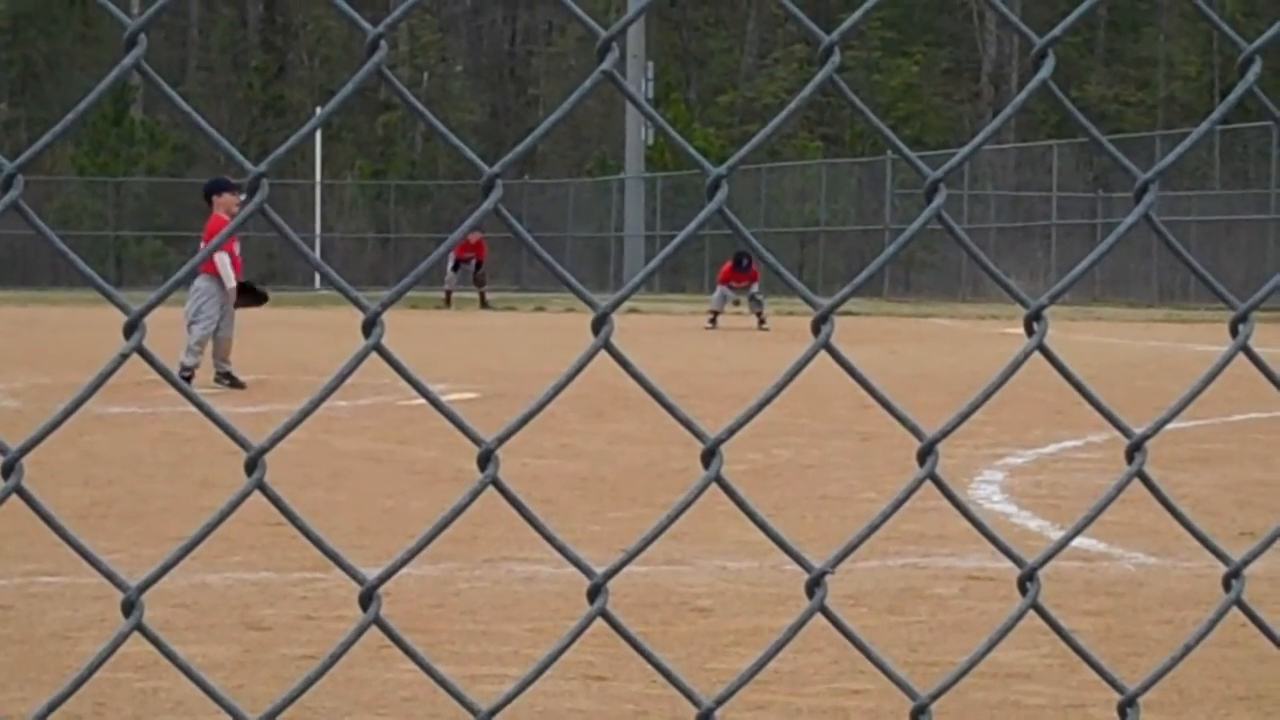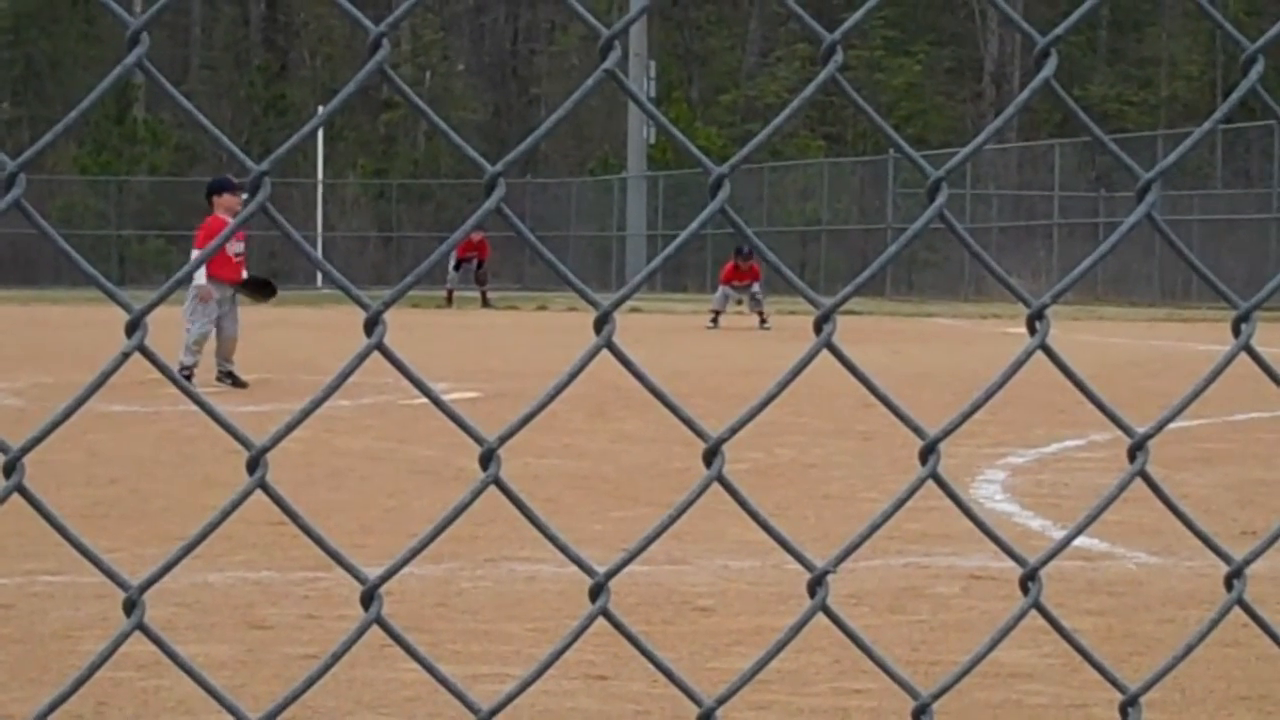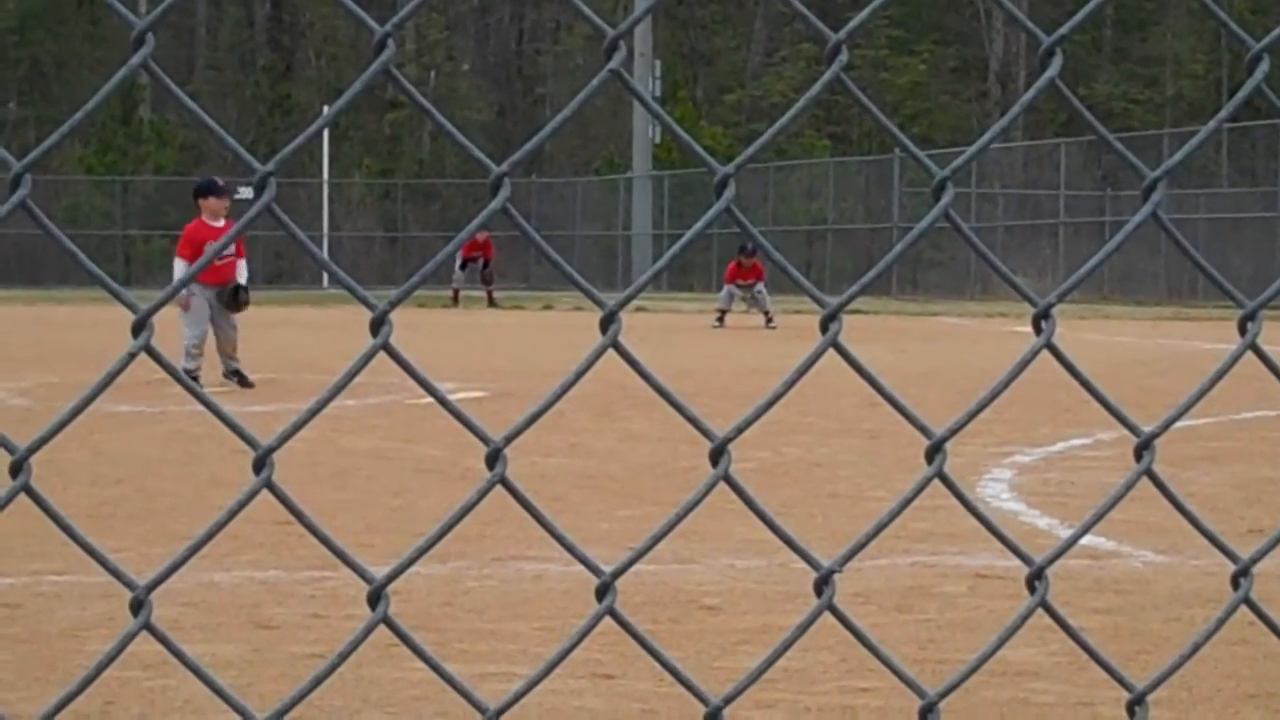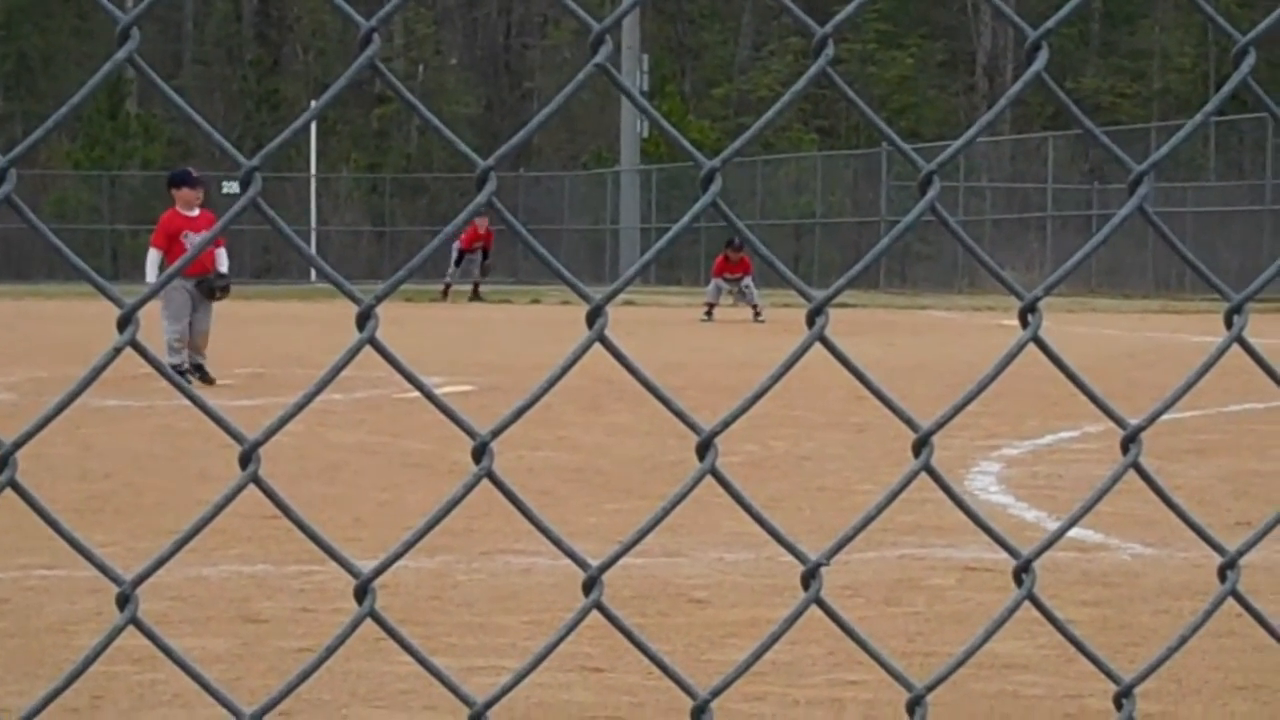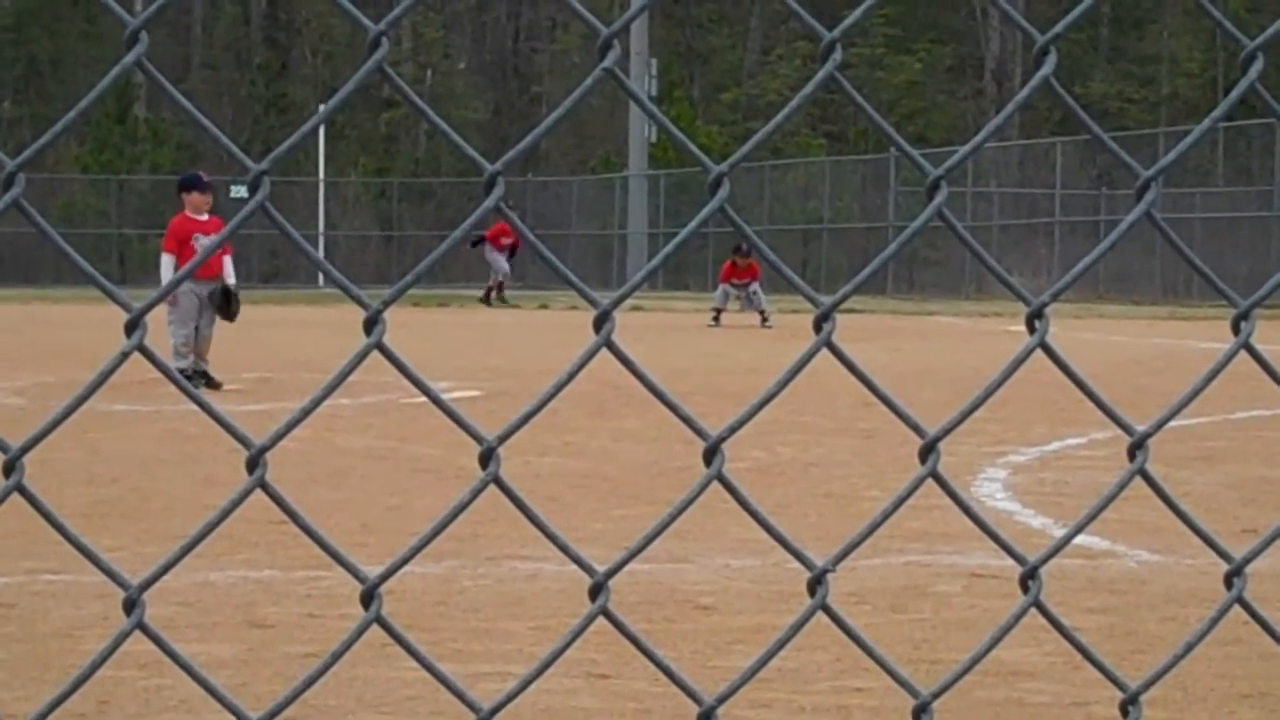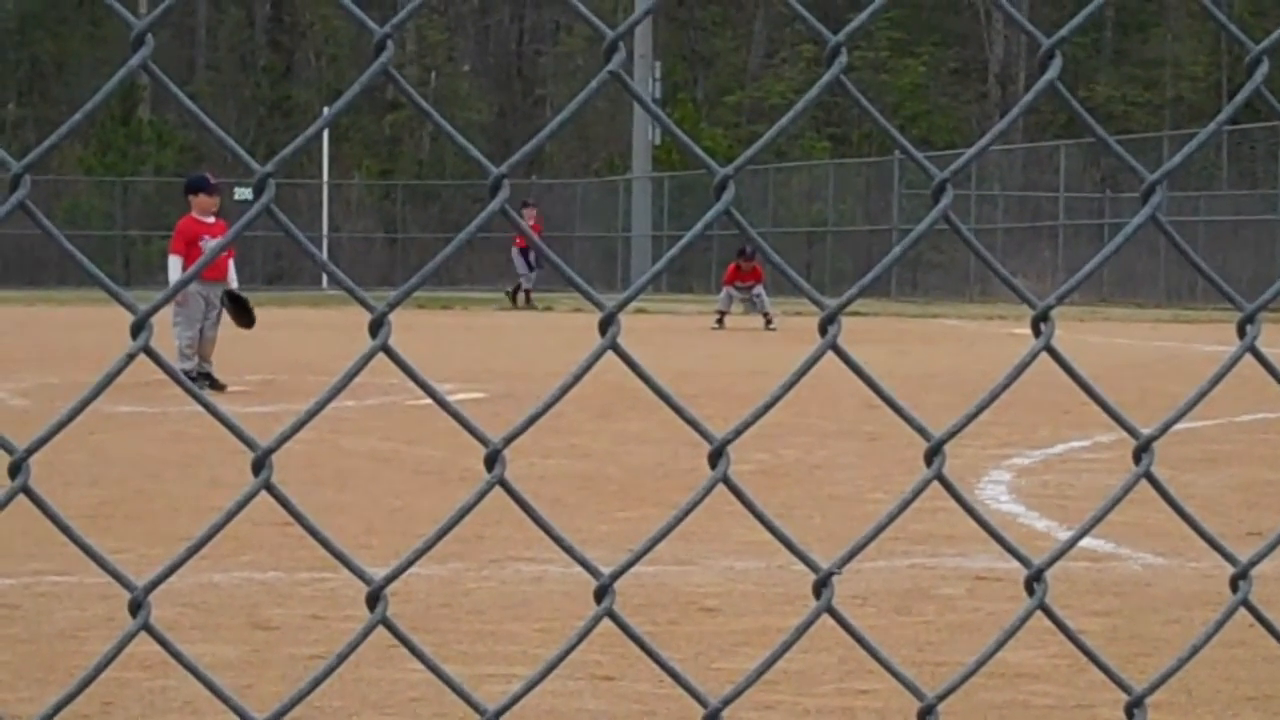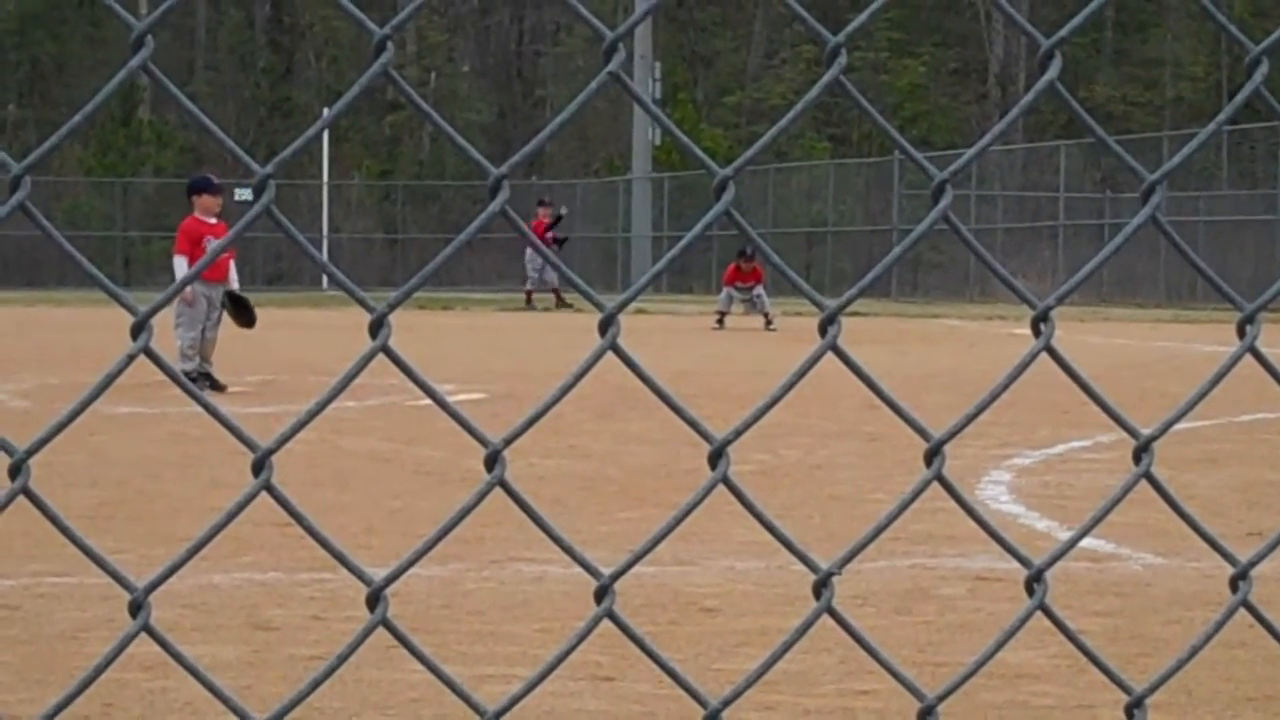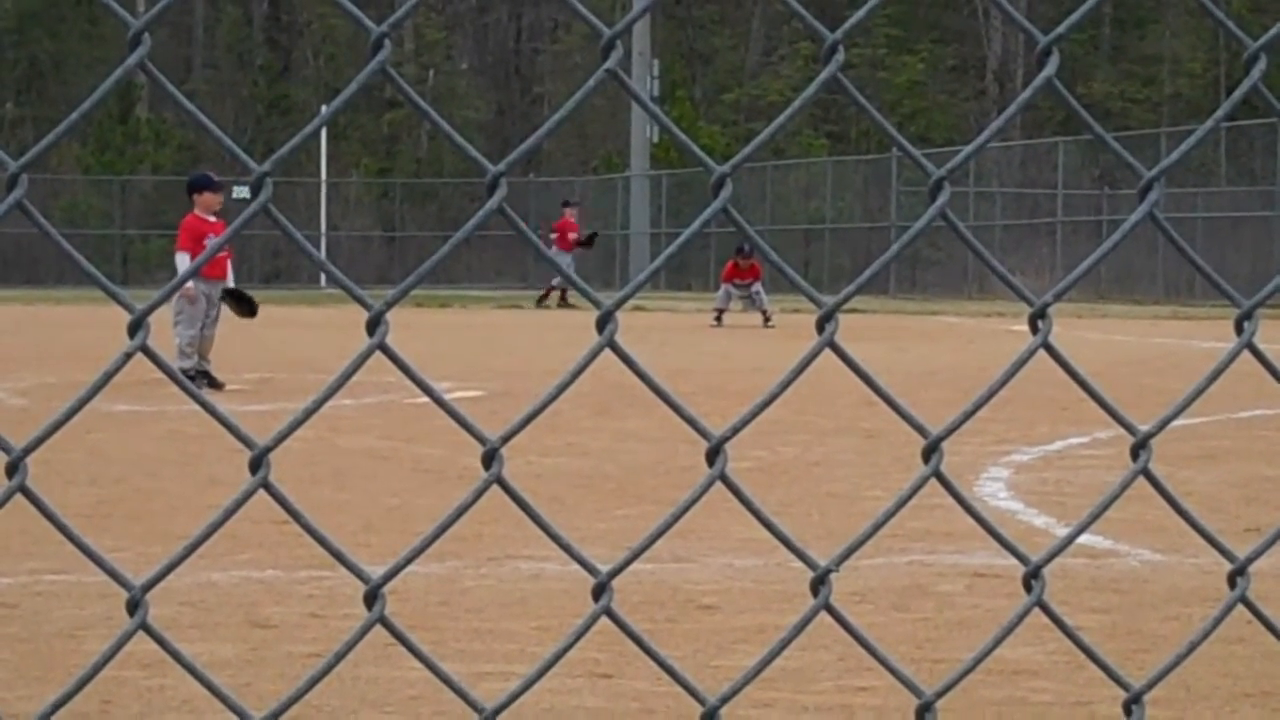
dt=0.3s
person 1, frame 1
left shoulder: (226, 224)
right shoulder: (219, 224)
right elbow: (220, 255)
left wrist: (234, 284)
right wrist: (231, 285)
left hip: (223, 287)
right hip: (211, 286)
left knee: (224, 332)
right knee: (201, 329)
left ankle: (223, 372)
right ankle: (186, 371)
person 1, frame 2
left shoulder: (237, 228)
right shoulder: (211, 225)
right elbow: (198, 254)
left wrist: (245, 279)
right wrist: (200, 283)
left hip: (230, 289)
right hip: (210, 287)
left knee: (230, 332)
right knee: (200, 329)
left ankle: (225, 371)
right ankle: (185, 370)
person 1, frame 3
left shoulder: (233, 228)
right shoulder: (193, 229)
left elbow: (240, 258)
right elbow: (180, 261)
left wrist: (241, 284)
right wrist: (181, 290)
left hip: (223, 291)
right hip: (198, 290)
left knee: (229, 331)
right knee: (196, 332)
left ankle: (232, 369)
right ankle: (190, 373)
person 1, frame 4
left shoulder: (209, 217)
right shoulder: (168, 220)
left elbow: (219, 246)
right elbow: (155, 251)
left wrist: (222, 271)
right wrist: (151, 280)
left hip: (204, 281)
right hip: (178, 281)
left knee: (202, 325)
right knee: (178, 325)
left ankle: (197, 363)
right ankle: (176, 366)
person 1, frame 5
left shoulder: (217, 223)
right shoulder: (178, 224)
left elbow: (225, 254)
right elbow: (167, 256)
left wrist: (230, 282)
right wrist: (168, 285)
left hip: (212, 286)
right hip: (187, 285)
left knee: (206, 331)
right knee: (184, 329)
left ankle: (200, 369)
right ankle: (183, 371)
person 1, frame 6
left shoulder: (222, 226)
right shoulder: (185, 226)
left elbow: (229, 258)
right elbow: (175, 257)
left wrist: (233, 286)
right wrist: (176, 286)
left hip: (217, 287)
right hip: (194, 286)
left knee: (210, 332)
right knee: (189, 330)
left ankle: (204, 371)
right ankle: (187, 372)
person 1, frame 7
left shoulder: (222, 227)
right shoulder: (189, 226)
left elbow: (229, 258)
right elbow: (180, 258)
left wrist: (234, 286)
right wrist: (184, 286)
left hip: (218, 288)
right hip: (197, 286)
left knee: (210, 332)
right knee: (191, 331)
left ankle: (204, 371)
right ankle: (188, 373)
person 1, frame 8
left shoulder: (220, 224)
right shoulder: (190, 223)
right elbow: (181, 255)
left wrist: (229, 283)
right wrist: (187, 284)
left hip: (216, 285)
right hip: (196, 284)
left knee: (208, 330)
right knee: (190, 329)
left ankle: (202, 369)
right ankle: (186, 371)
